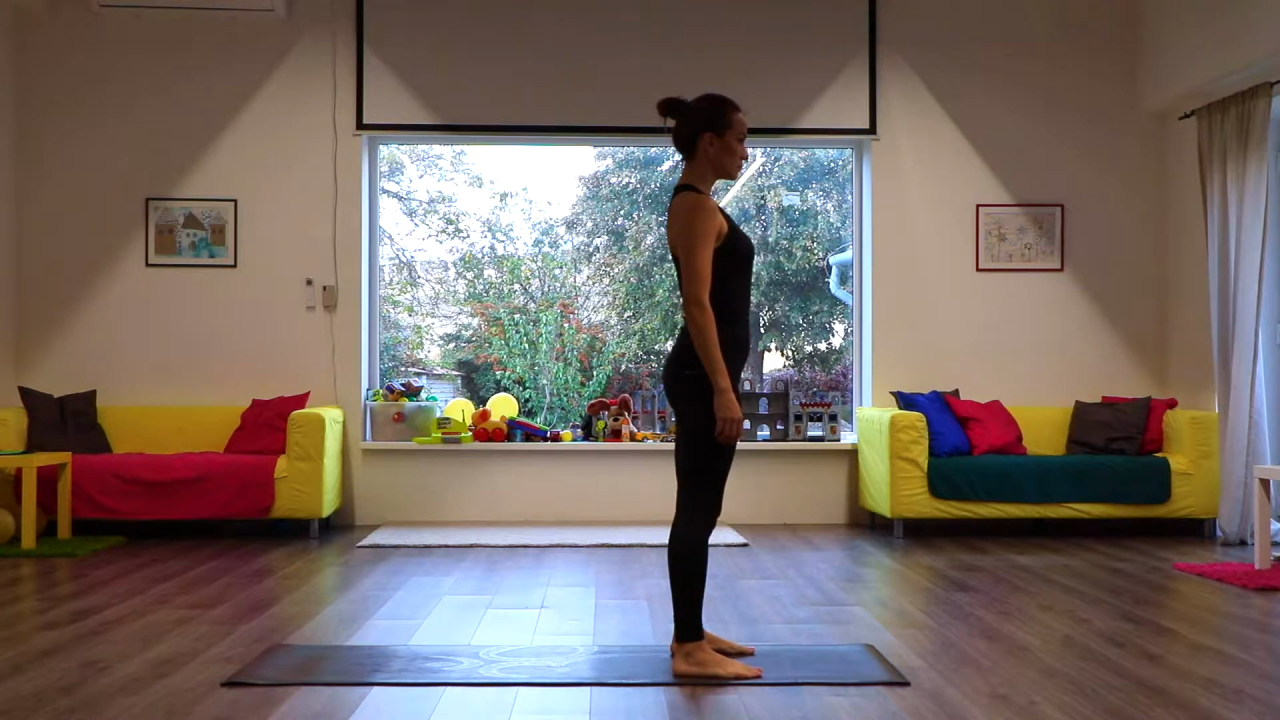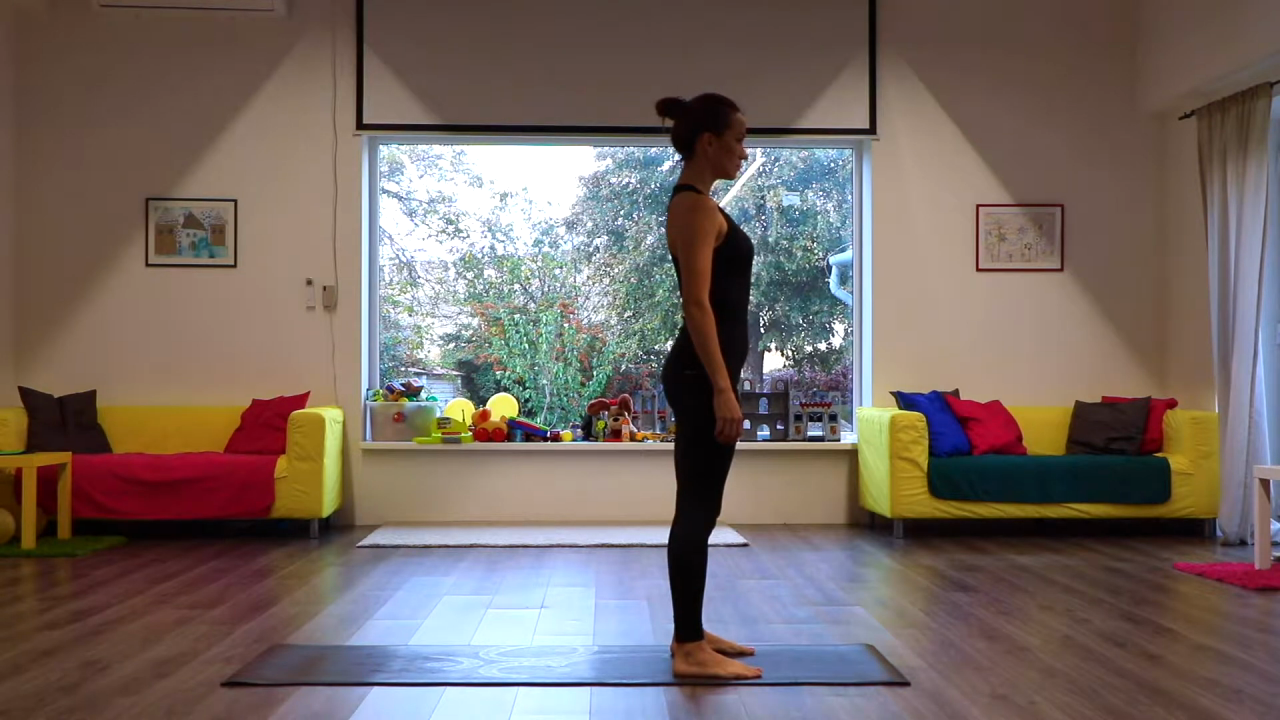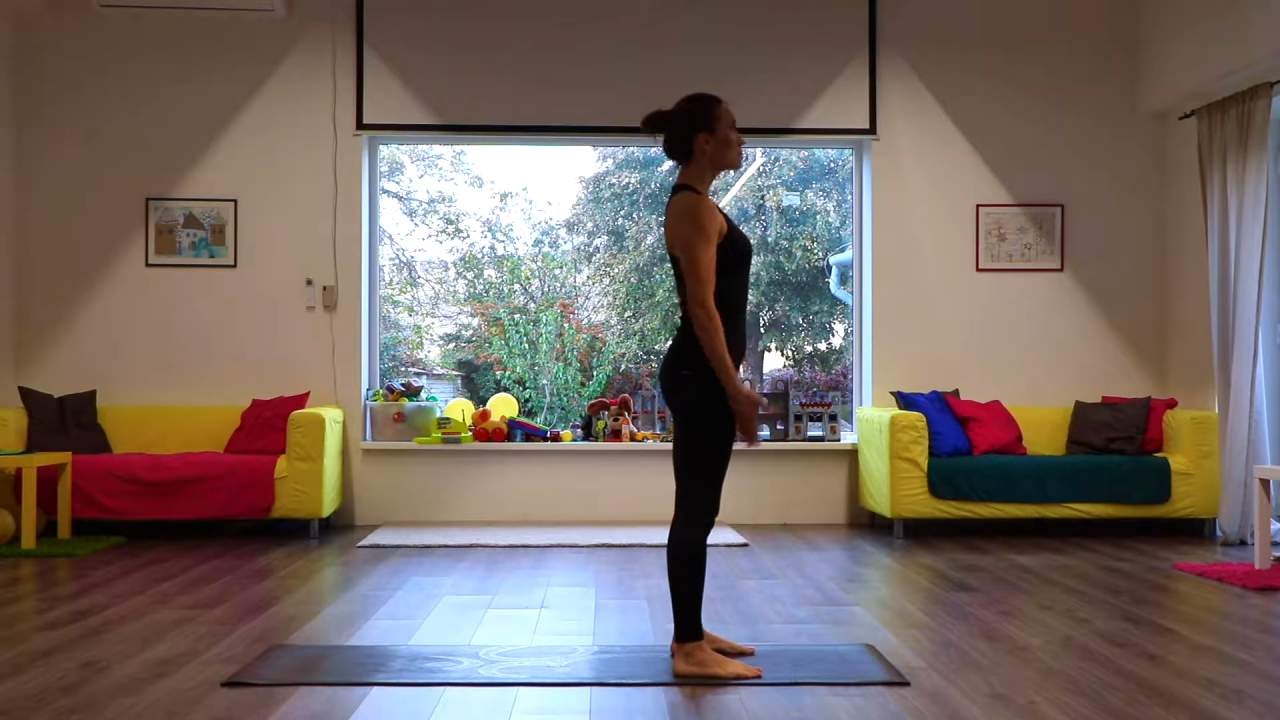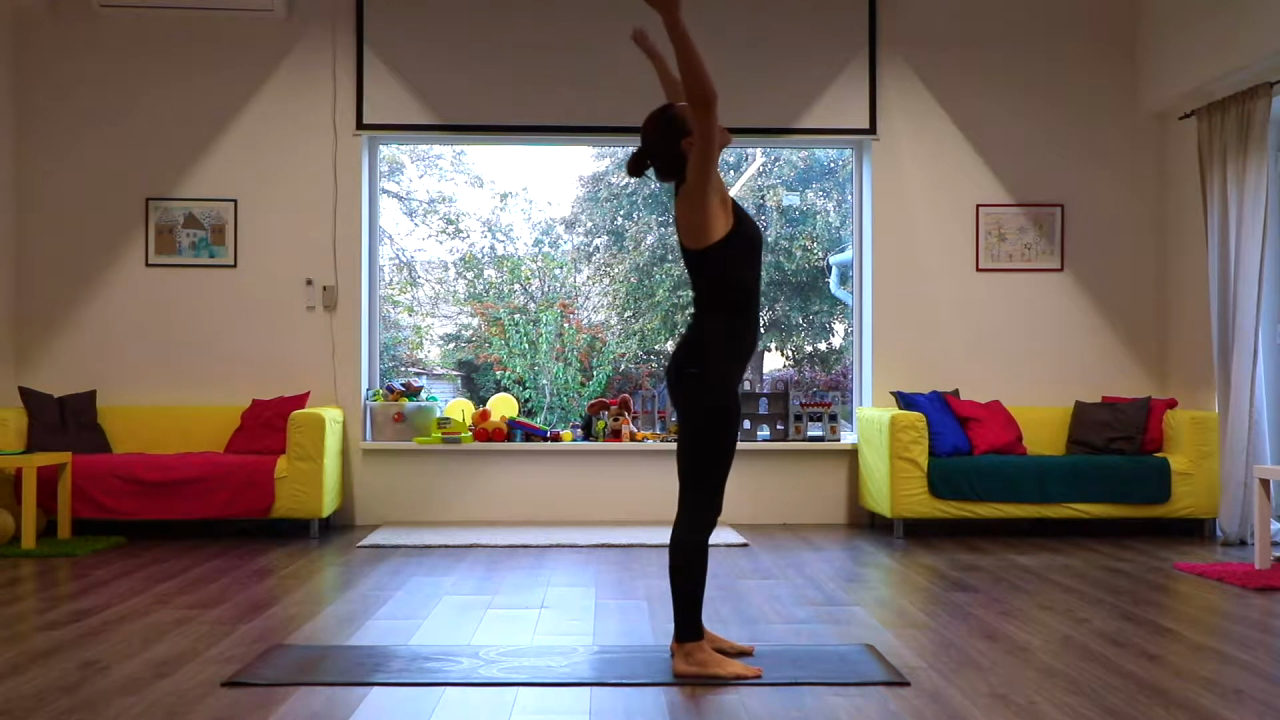
dt=1s
person 1, frame 1
left shoulder: (699, 202)
right shoulder: (695, 205)
right elbow: (698, 304)
right wrist: (723, 389)
left hip: (704, 371)
right hip: (703, 375)
left knee: (699, 508)
right knee: (697, 510)
left ankle: (691, 634)
right ankle: (690, 649)
person 1, frame 2
left shoulder: (697, 202)
right shoulder: (695, 204)
right elbow: (698, 305)
right wrist: (722, 389)
left hip: (704, 371)
right hip: (702, 376)
left knee: (700, 509)
right knee: (697, 510)
left ankle: (691, 634)
right ankle: (690, 649)
person 1, frame 3
left shoulder: (696, 202)
right shoulder: (695, 205)
right elbow: (701, 306)
left wrist: (731, 382)
right wrist: (734, 385)
left hip: (704, 372)
right hip: (702, 376)
left knee: (698, 507)
right knee: (696, 510)
left ankle: (690, 634)
right ankle: (688, 649)
person 1, frame 4
left shoulder: (703, 191)
right shoulder: (701, 192)
left elbow: (689, 104)
right elbow: (702, 100)
left hip: (708, 368)
right hip: (709, 371)
left knee: (700, 507)
right knee: (698, 509)
left ankle: (692, 632)
right ankle: (690, 650)
